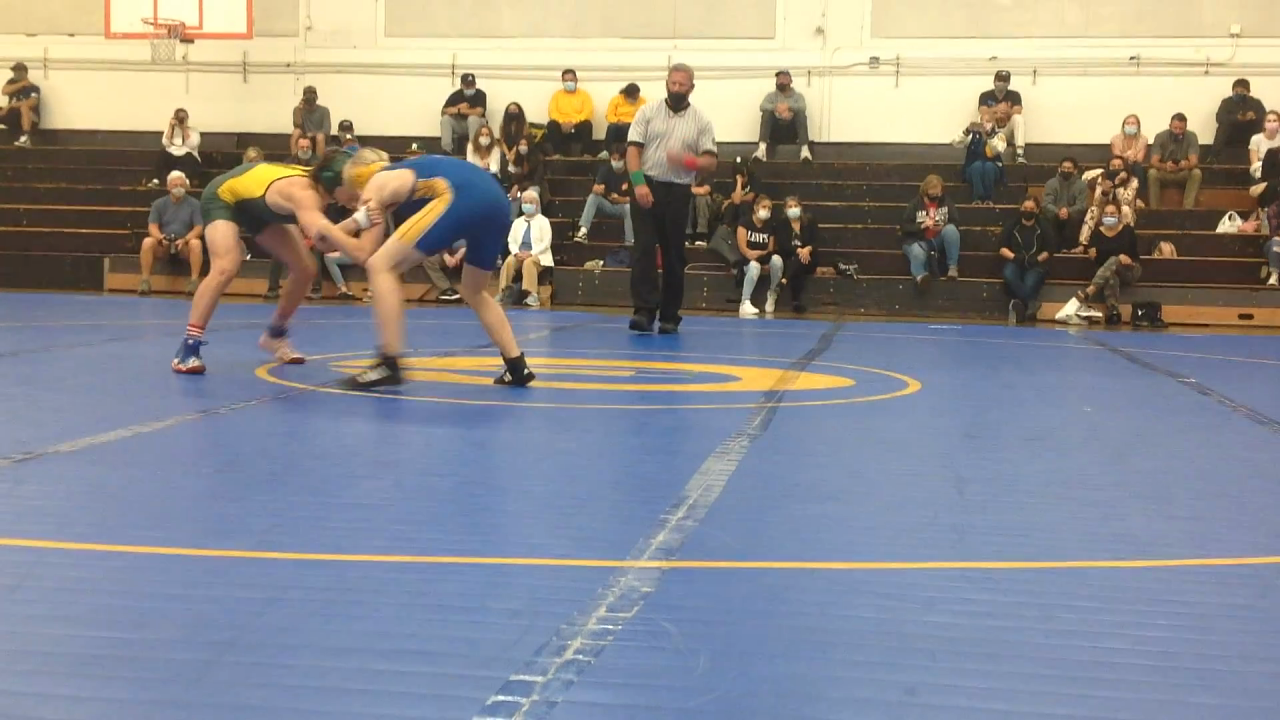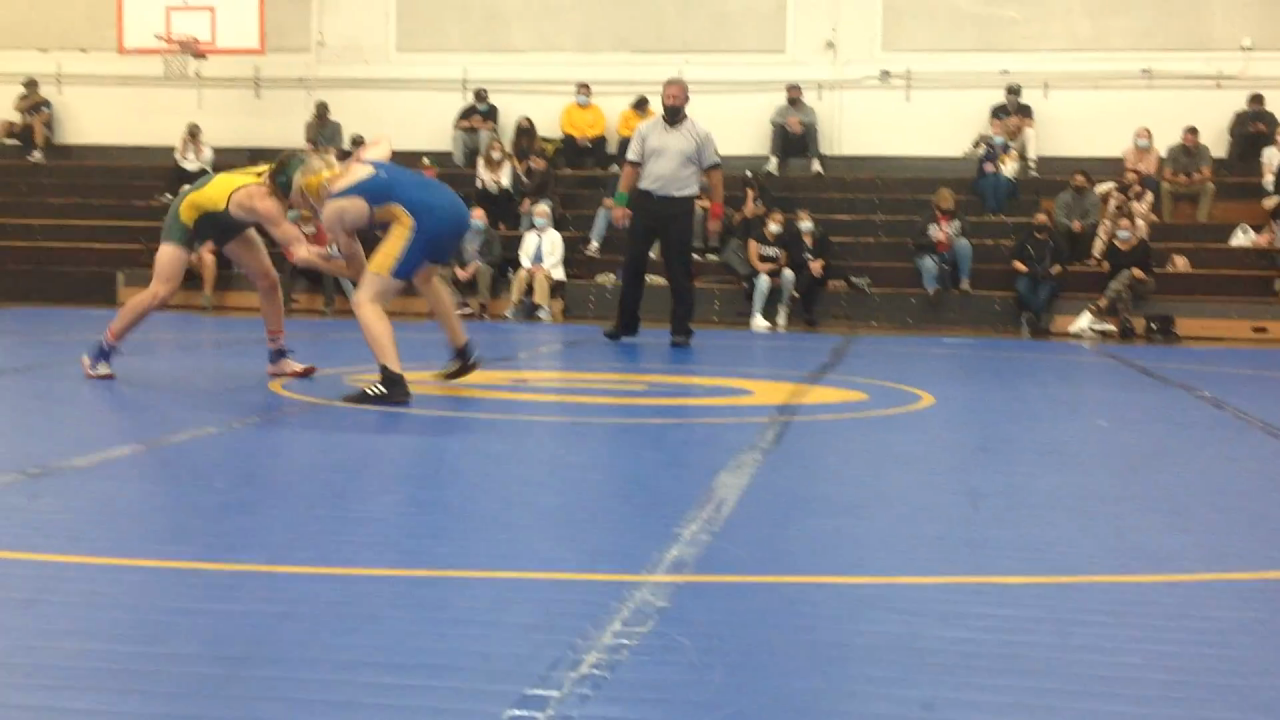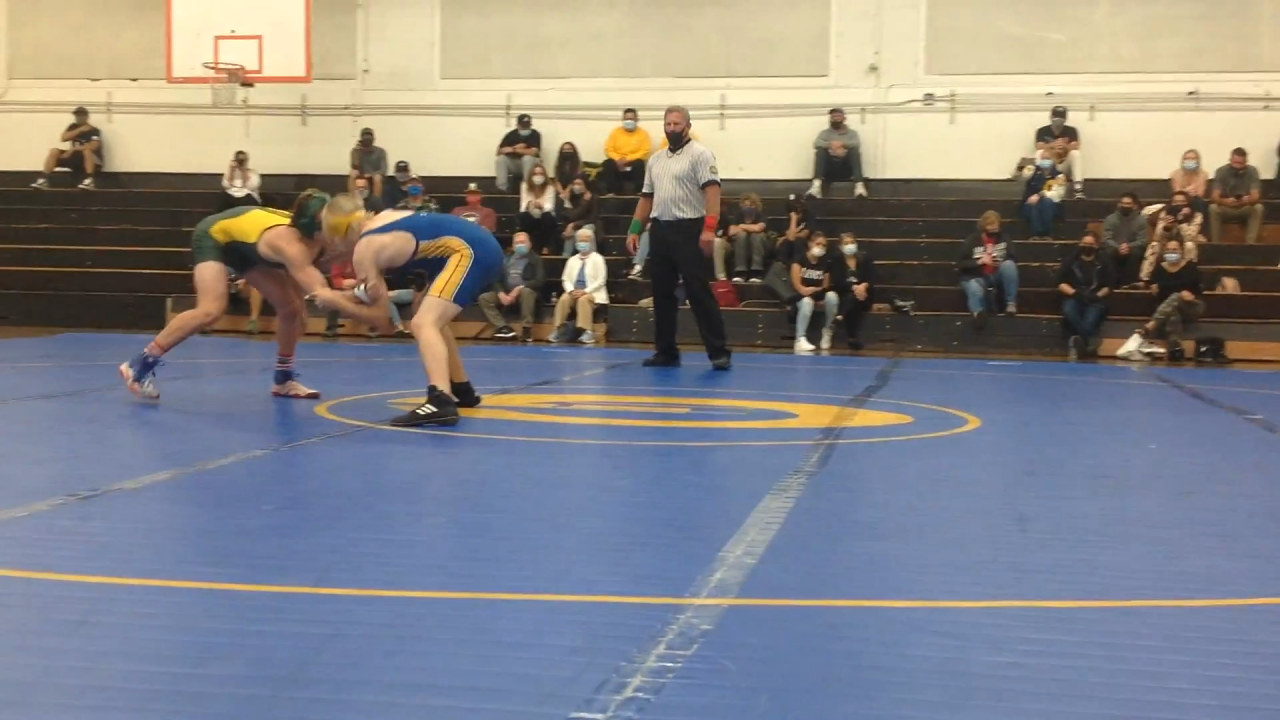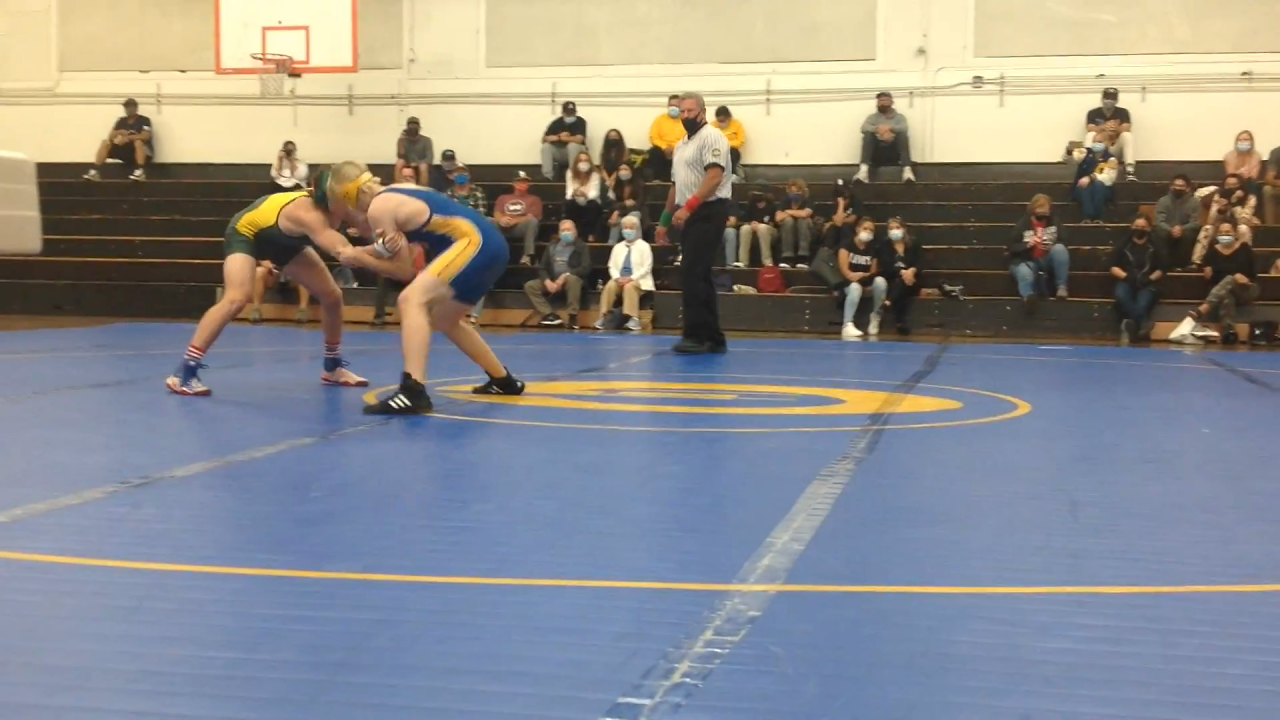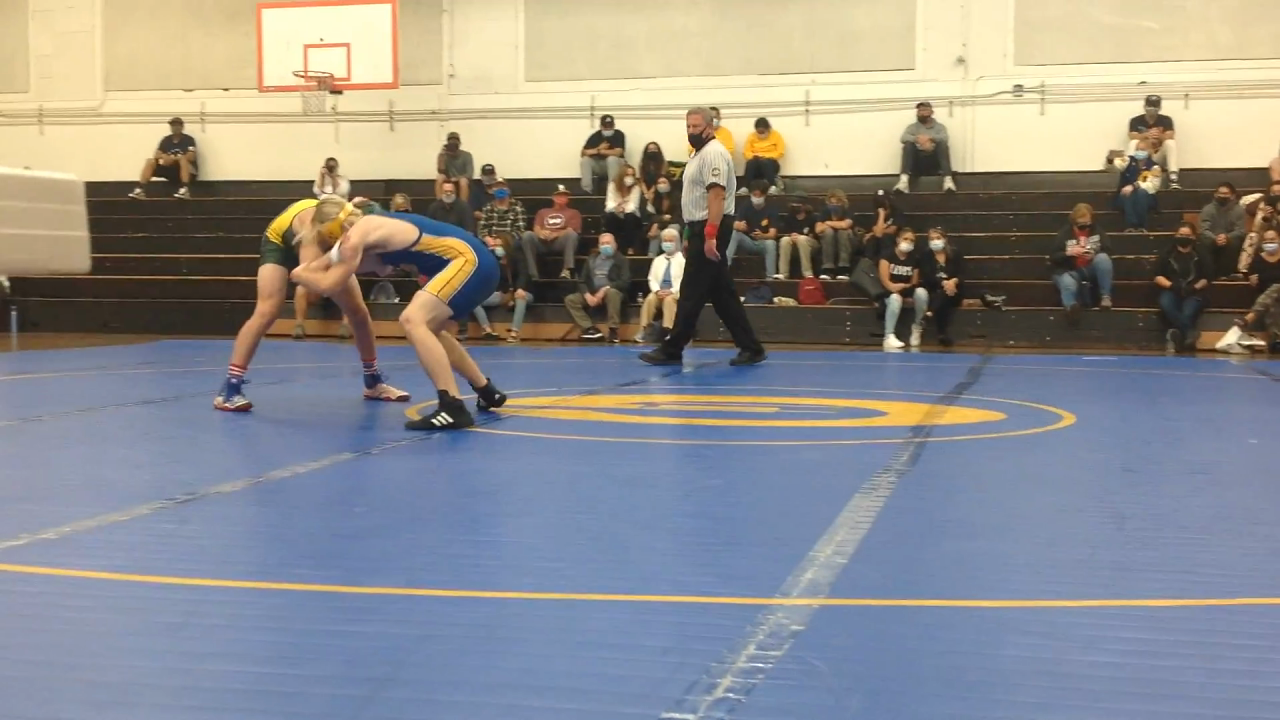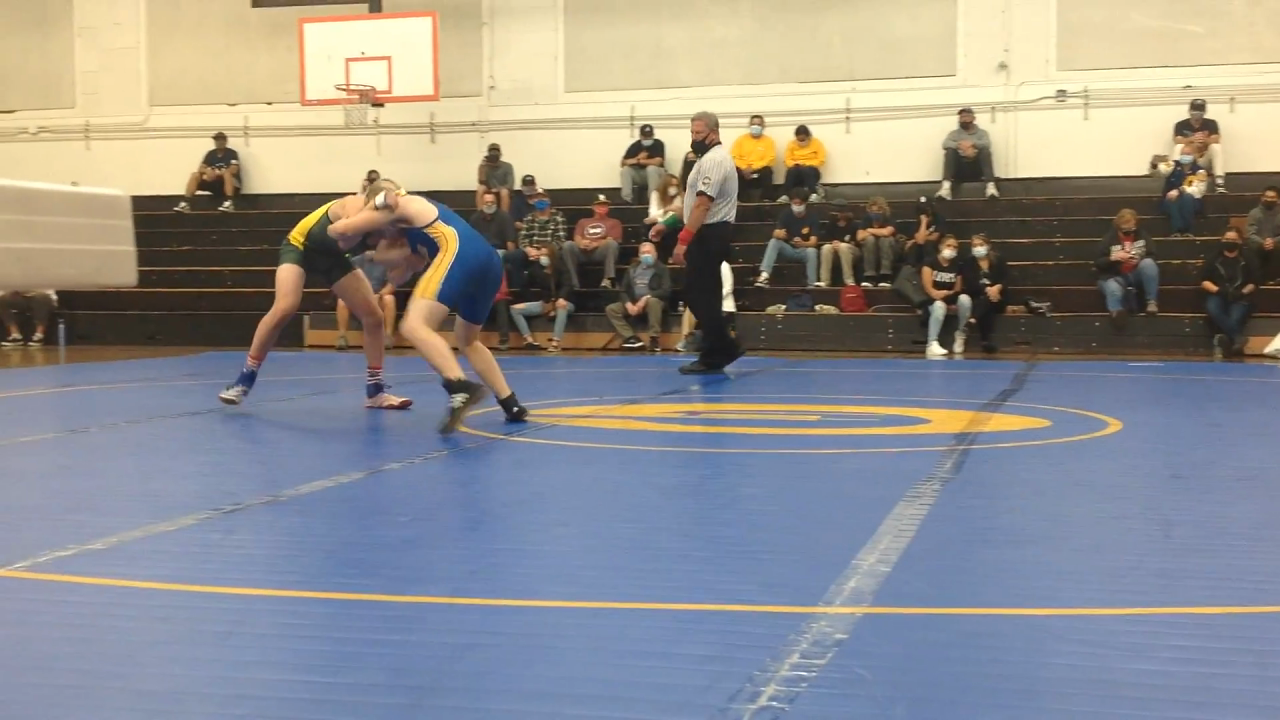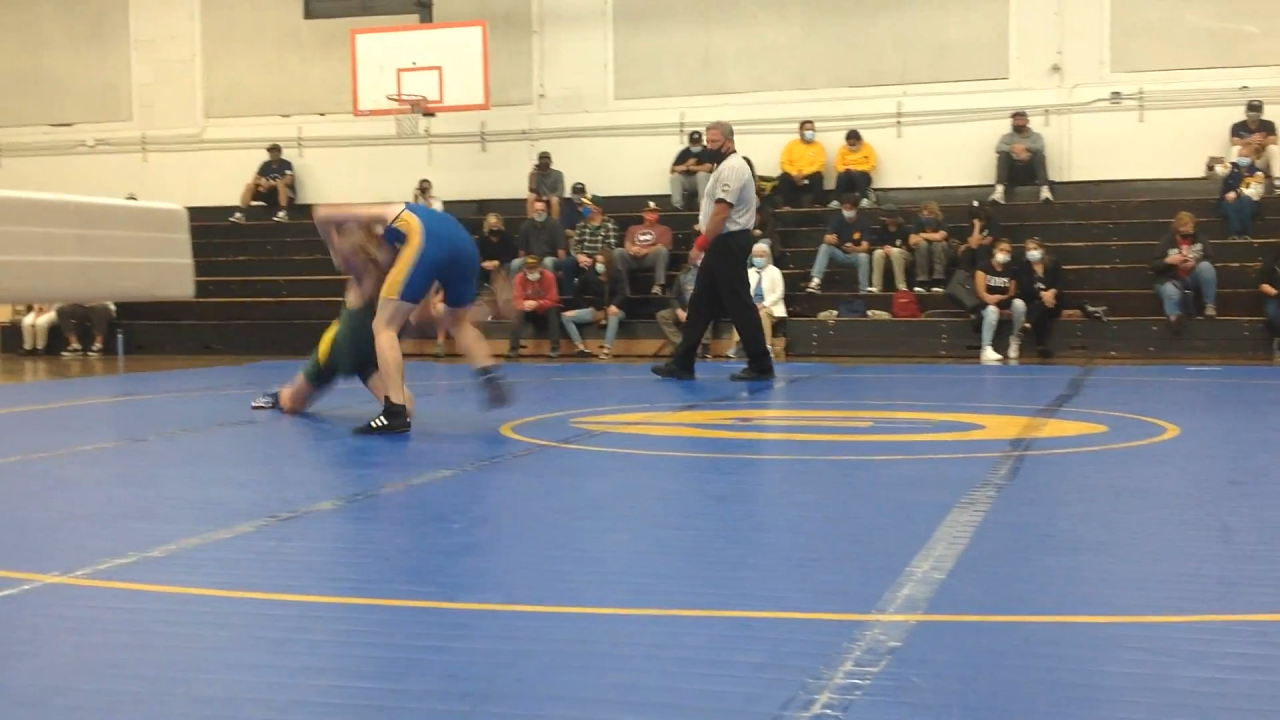
dt=0.4s
person 1, frame 1
left shoulder: (701, 121)
right shoulder: (647, 112)
left elbow: (711, 163)
right elbow: (633, 149)
left wrist: (686, 160)
right wrist: (638, 183)
left hip: (677, 193)
right hip: (647, 190)
left knee: (674, 256)
right knee: (644, 249)
left ankle: (669, 316)
right ankle: (644, 311)
person 1, frame 2
left shoulder: (699, 134)
right shoulder: (646, 129)
left elbow: (714, 174)
right elbow: (631, 167)
left wrist: (716, 214)
right wrist: (620, 203)
left hip: (679, 207)
right hip: (645, 203)
left knee: (680, 271)
right knee: (633, 263)
left ankle: (681, 330)
right ankle: (626, 322)
person 1, frame 3
left shoulder: (700, 154)
right shoulder: (656, 159)
left elbow: (712, 192)
right elbow: (646, 198)
left wrist: (709, 228)
right wrist: (634, 230)
left hip: (688, 229)
right hip: (660, 231)
left knee: (698, 292)
right knee: (661, 293)
left ankle: (719, 351)
right ankle: (666, 351)
person 1, frame 4
left shoulder: (712, 137)
right shoulder: (680, 146)
left elbow: (714, 177)
left wrist: (688, 207)
right wrist: (664, 221)
left hip: (708, 212)
right hip: (688, 216)
left knee: (693, 274)
right knee: (696, 276)
left ankle: (695, 336)
right ankle: (712, 339)
person 1, frame 5
left shoulder: (713, 153)
right shoulder: (699, 155)
left elbow: (716, 196)
left wrist: (710, 236)
right wrist: (690, 238)
left hip: (711, 231)
right hip: (702, 230)
left knee: (692, 292)
right knee: (721, 292)
left ankle: (672, 350)
right ankle: (750, 348)
person 1, frame 6
left shoulder: (715, 160)
right shoulder: (710, 158)
left elbow: (702, 205)
right elbow: (695, 202)
left wrist: (683, 241)
right wrist: (666, 224)
left hip: (708, 234)
right hip: (707, 233)
left knee: (704, 298)
right knee: (696, 295)
left ankle: (712, 358)
right ankle: (724, 347)
person 1, frame 7
left shoulder: (731, 168)
right shoulder: (728, 166)
left elbow: (721, 213)
left wrist: (700, 245)
left hip: (728, 243)
right hip: (724, 243)
left knee: (739, 305)
right knee: (701, 304)
left ankle: (761, 366)
right ankle: (683, 362)
person 2, frame 1
left shoulder: (374, 188)
right shoulder: (410, 168)
left elbow: (365, 254)
left hip: (463, 197)
right hip: (497, 198)
left knee: (379, 268)
right knee: (473, 291)
left ankle: (389, 364)
right ankle: (517, 366)
person 2, frame 2
left shoulder: (332, 211)
right shoulder: (364, 163)
left elbow: (357, 270)
right elbow: (382, 144)
left wrist: (314, 260)
left hip: (421, 218)
right hip: (454, 207)
left knee: (366, 301)
right knee: (425, 277)
left ankle: (394, 382)
right ankle: (463, 353)
person 2, frame 3
left shoulder: (364, 251)
right shoulder: (384, 217)
left elbow: (378, 313)
left hip: (470, 251)
right hip: (482, 245)
left knee: (423, 325)
right knee: (430, 314)
left ankle: (441, 402)
right ankle: (462, 390)
person 2, frame 4
left shoulder: (378, 208)
right shoulder: (397, 191)
left elbow: (404, 269)
left hip: (476, 240)
right hip: (493, 244)
left knee: (410, 301)
right knee: (445, 320)
left ankle: (414, 391)
right ankle: (503, 380)
person 2, frame 5
left shoulder: (360, 232)
right shoulder: (378, 223)
left elbow: (330, 284)
left wrist: (299, 274)
left hip: (470, 259)
right hip: (482, 263)
left knee: (412, 321)
right knee: (429, 331)
left ankle: (454, 408)
right ankle: (487, 391)
person 2, frame 6
left shoulder: (399, 206)
right shoulder: (418, 222)
left elbow: (341, 229)
right elbow: (383, 254)
left hip: (461, 253)
right hip: (491, 263)
left knee: (413, 327)
right knee: (467, 342)
left ankle: (461, 387)
right ankle: (512, 405)
person 2, frame 7
left shoulder: (386, 214)
left elbow: (323, 215)
left wrist: (336, 244)
left hip: (426, 245)
right hip: (463, 246)
left knee: (384, 328)
right knee: (457, 322)
left ankle: (396, 412)
right ankle: (487, 374)
person 3, frame 1
left shoulder: (323, 183)
right shoulder: (304, 192)
right elbow: (320, 229)
left hip: (257, 203)
right hip: (223, 196)
left knee: (305, 269)
right knee: (226, 269)
left ankle: (275, 336)
right ankle: (187, 350)
person 3, frame 2
left shoulder: (277, 176)
right shoulder: (262, 200)
right elbow: (300, 252)
left hip: (224, 218)
right hip: (189, 214)
left knee: (269, 280)
right knee: (162, 292)
left ankle: (278, 358)
right ankle: (101, 353)
person 3, frame 3
left shoulder: (316, 240)
right shoulder: (291, 244)
right elbow: (324, 294)
right wrist: (369, 315)
left hip: (244, 244)
right hip: (214, 235)
left knee: (290, 308)
right knee: (210, 311)
left ankle: (283, 379)
right ankle: (141, 365)
person 3, frame 4
left shoulder: (336, 211)
right shoulder: (308, 213)
right elbow: (344, 252)
left hip: (282, 241)
right hip: (246, 232)
left knee: (332, 296)
right knee: (236, 299)
left ankle: (333, 367)
right ankle: (184, 372)
person 3, frame 5
right shoulder: (315, 220)
right hip: (280, 242)
left knee: (359, 312)
right knee: (267, 312)
left ankle: (374, 382)
right ankle: (230, 388)
person 3, frame 6
right shoulder: (355, 205)
left elbow: (396, 279)
right elbow: (344, 241)
left hip: (333, 257)
right hip: (300, 246)
left knee: (374, 315)
right knee: (284, 309)
left ankle: (375, 390)
right ankle: (246, 378)
person 3, frame 7
right shoulder: (369, 282)
left hip: (371, 359)
right hip: (333, 355)
left knee: (404, 408)
right knee: (291, 405)
right ankle: (278, 396)
